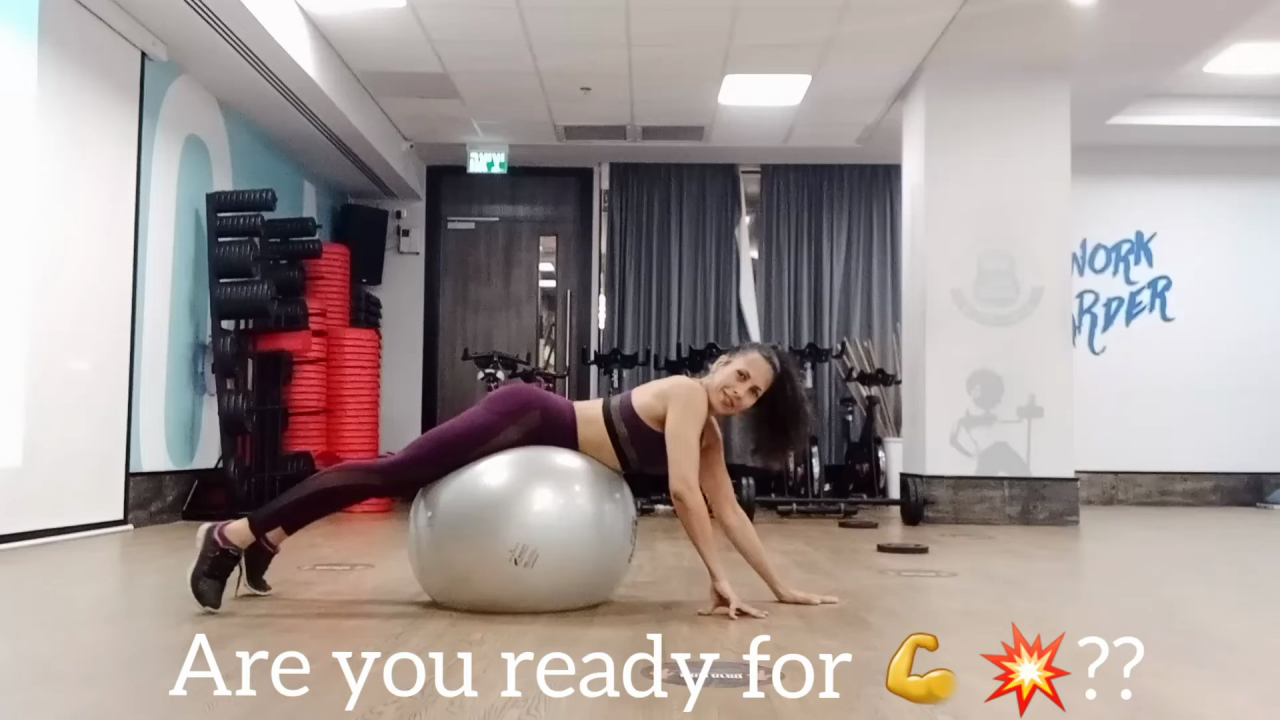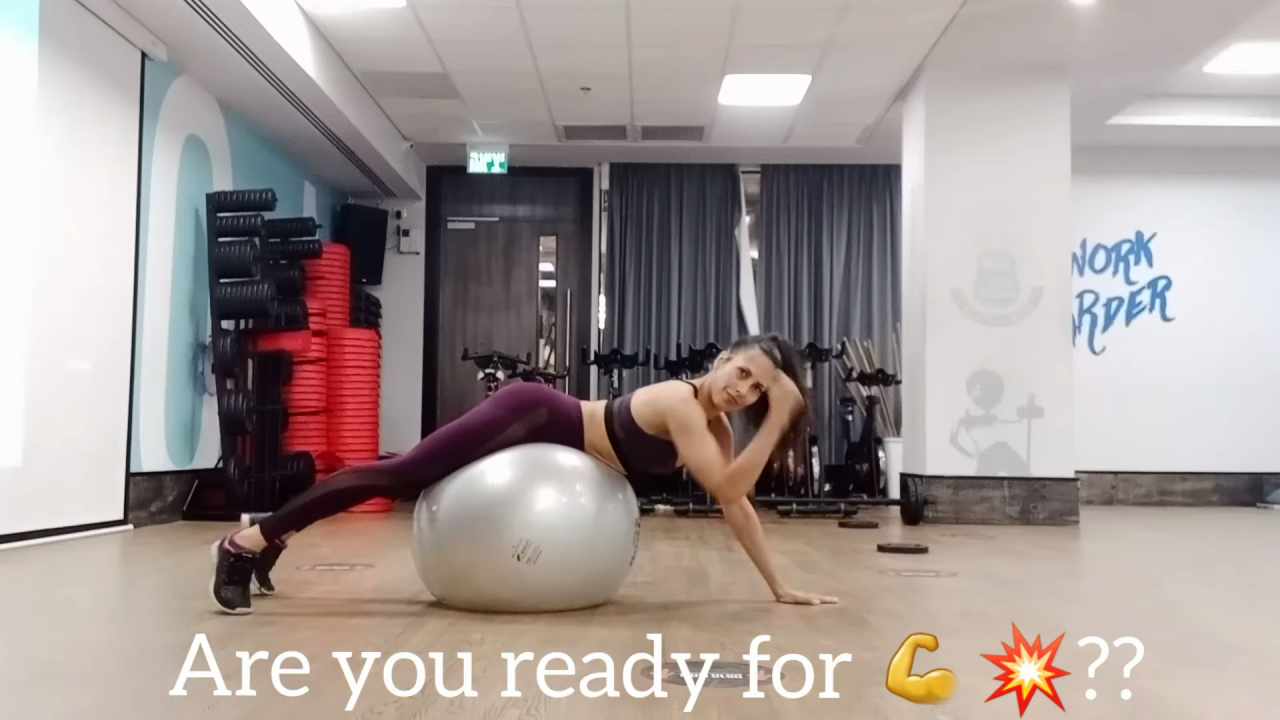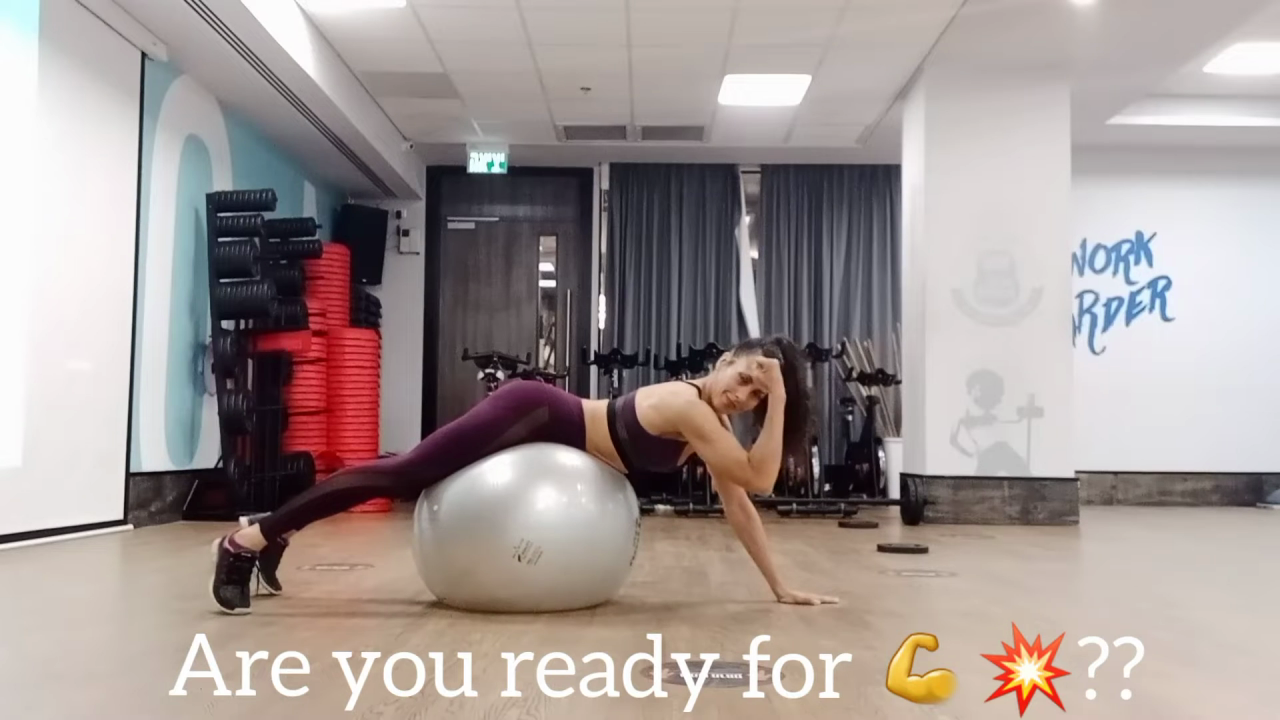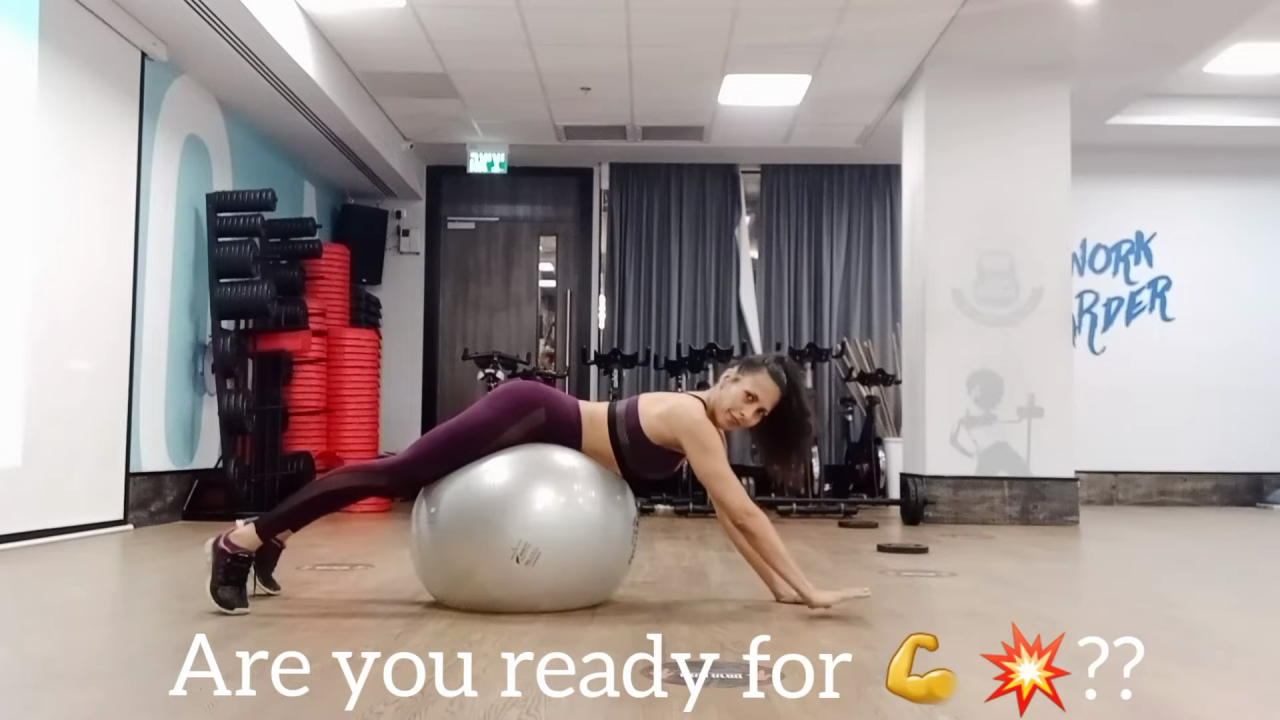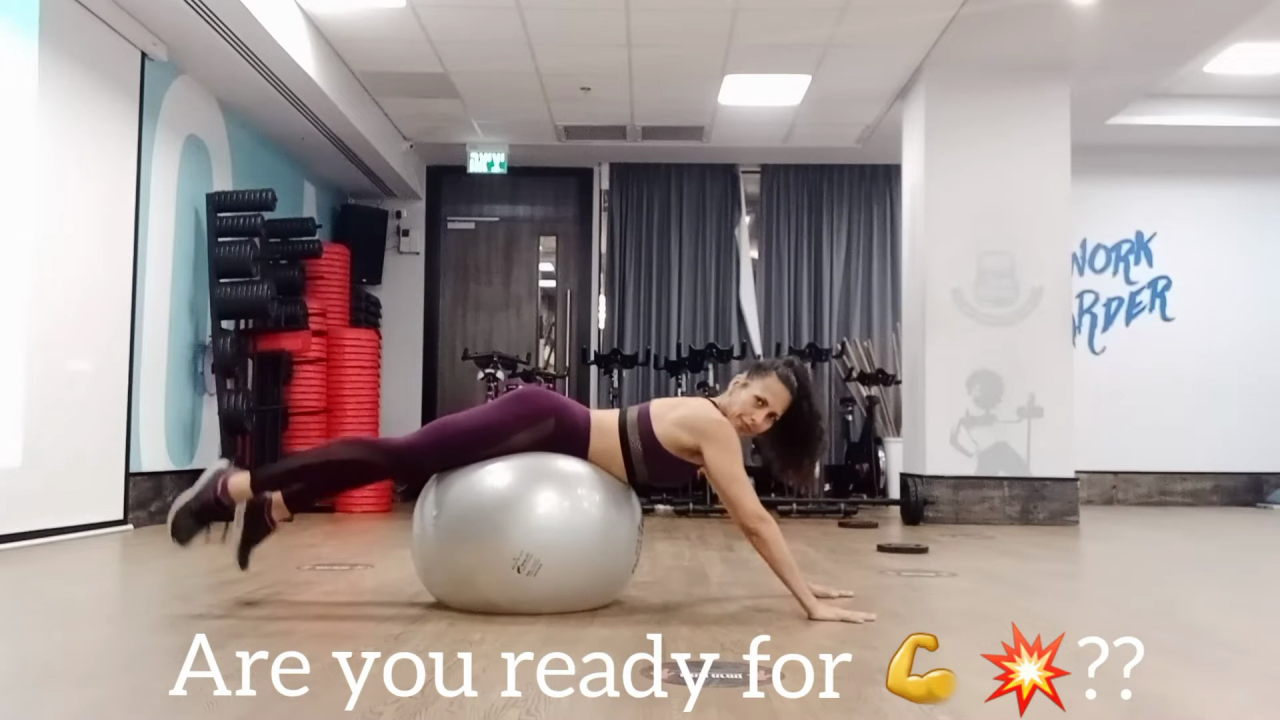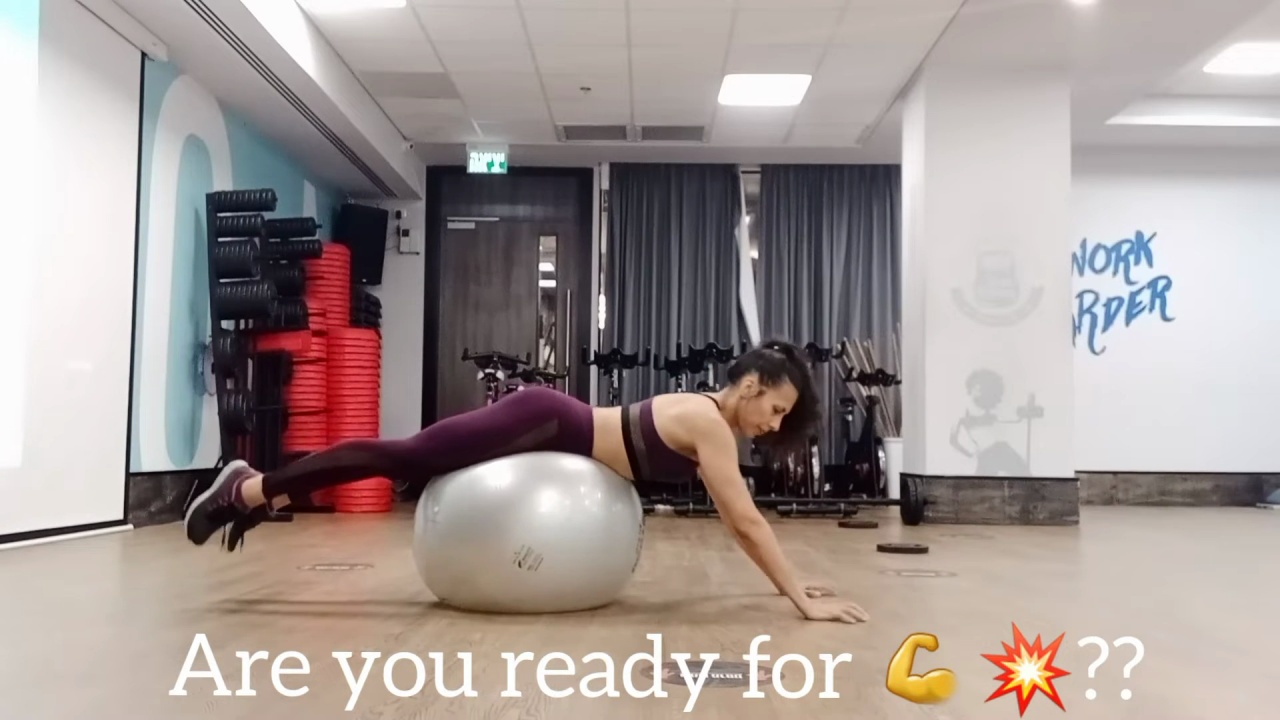
dt=0.7s
person 1, frame 1
left shoulder: (710, 433)
right shoulder: (687, 395)
left elbow: (727, 510)
right elbow: (682, 491)
left wrist: (781, 586)
right wrist: (719, 579)
left hip: (540, 442)
right hip: (525, 419)
left knee: (402, 478)
right knee: (389, 475)
left ankle: (267, 536)
right ankle: (231, 535)
person 1, frame 2
left shoulder: (715, 422)
right shoulder: (682, 402)
left elbow: (733, 504)
right elbow: (730, 488)
left wrist: (781, 587)
right wrist: (778, 420)
left hip: (546, 436)
right hip: (529, 418)
left knee: (411, 480)
right knee: (398, 475)
left ankle: (273, 534)
right ankle: (248, 540)
person 1, frame 3
left shoulder: (711, 418)
right shoulder: (690, 406)
left elbow: (737, 502)
right elbow: (758, 479)
left wrist: (779, 586)
right wrist: (782, 401)
left hip: (544, 430)
right hip: (531, 416)
left knee: (409, 479)
right knee: (400, 475)
left ankle: (272, 531)
right ankle: (248, 539)
person 1, frame 4
left shoulder: (708, 426)
right shoulder: (692, 420)
left elbow: (730, 520)
right elbow: (745, 514)
left wrist: (778, 589)
right wrist: (810, 589)
left hip: (540, 429)
right hip: (529, 417)
left knee: (408, 476)
right knee: (397, 474)
left ankle: (270, 537)
right ankle: (242, 539)
person 1, frame 5
left shoulder: (711, 429)
right shoulder: (710, 423)
left elbow: (741, 519)
right elbow: (755, 519)
left wrist: (799, 580)
right wrist: (810, 602)
left hip: (548, 433)
right hip: (540, 425)
left knee: (407, 467)
right knee: (399, 456)
left ankle: (269, 507)
right ankle: (234, 484)
person 1, frame 6
left shoulder: (708, 421)
right shoulder: (708, 422)
left elbow: (733, 519)
right elbow: (748, 520)
left wrist: (791, 582)
right wrist: (802, 600)
left hip: (550, 428)
right hip: (542, 425)
left knee: (405, 463)
right knee: (399, 457)
left ankle: (260, 495)
right ankle: (248, 490)
